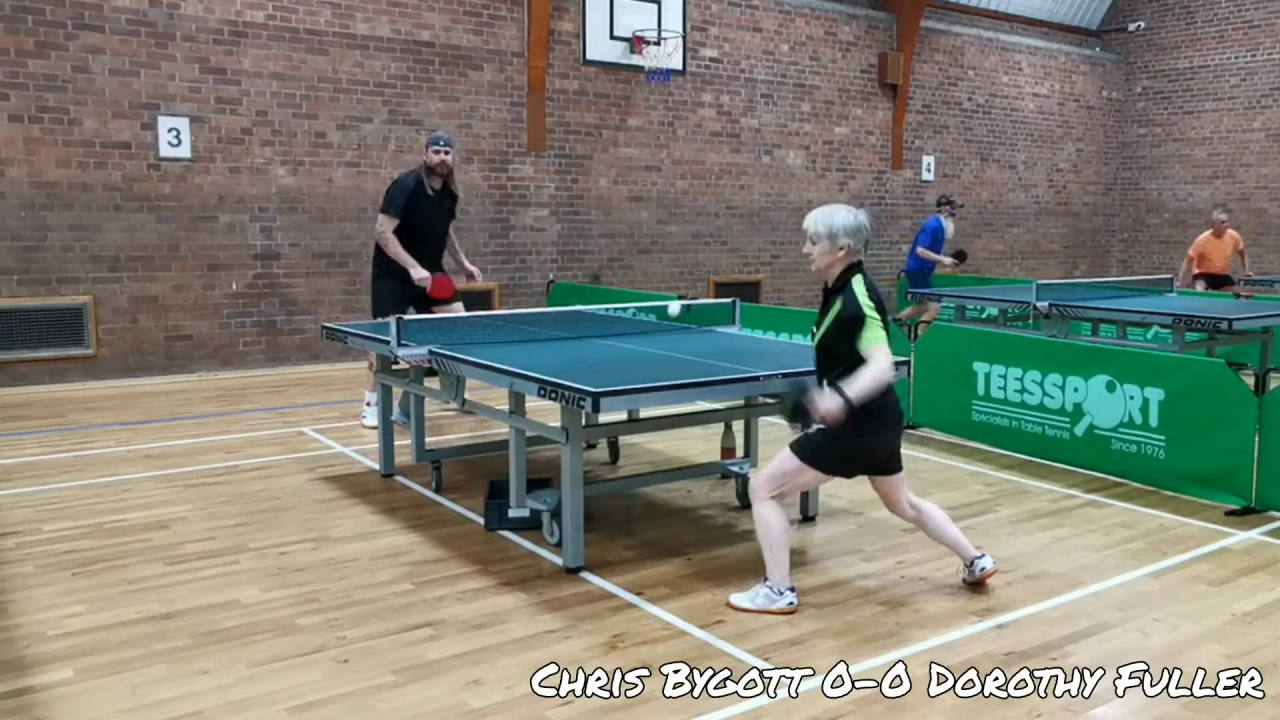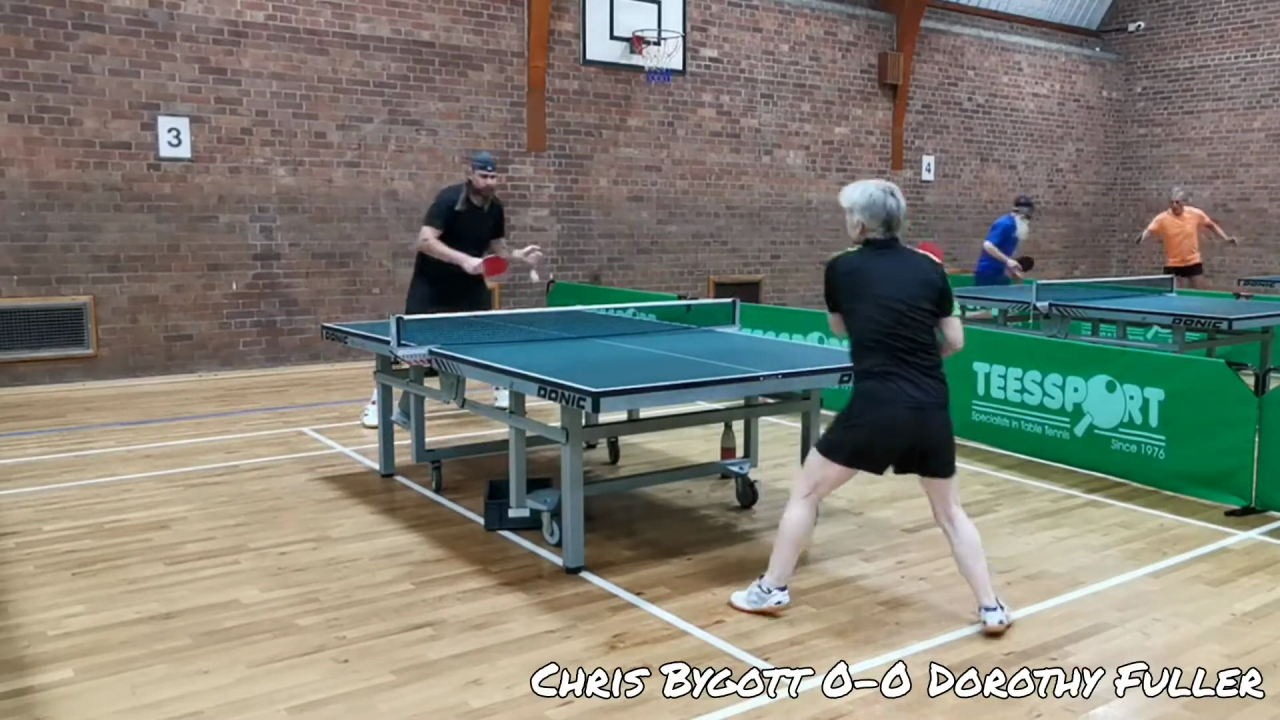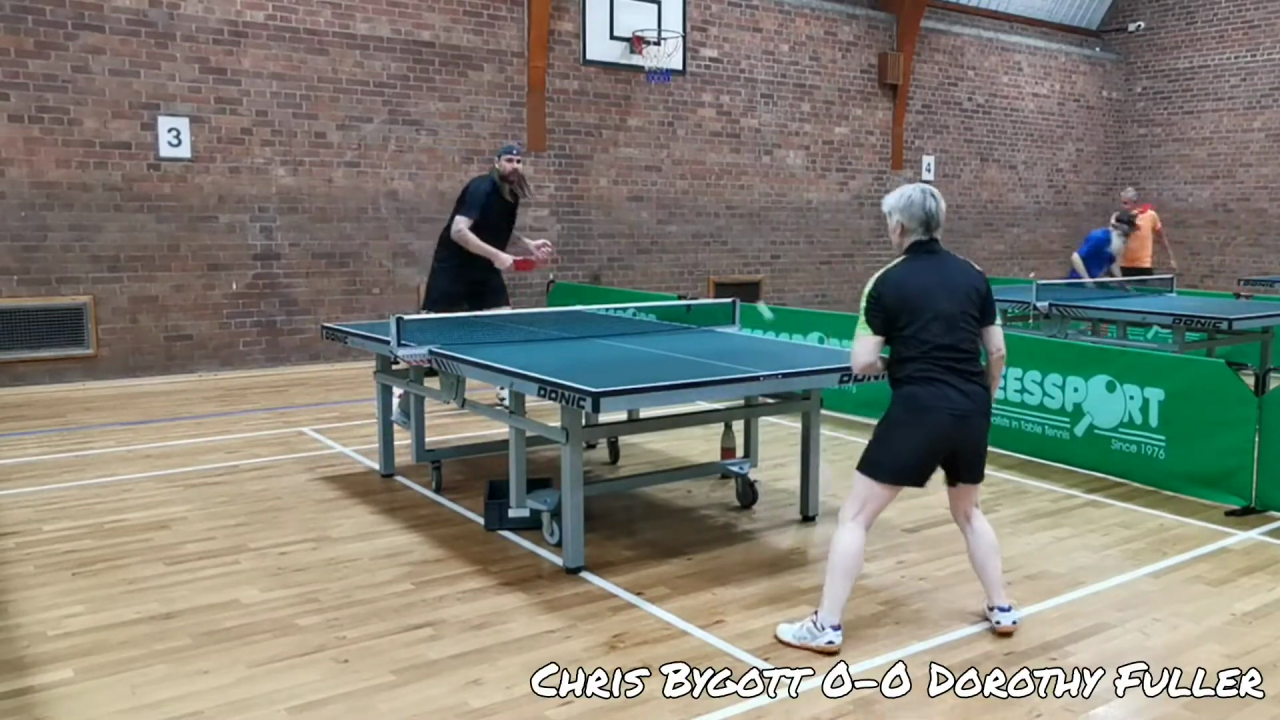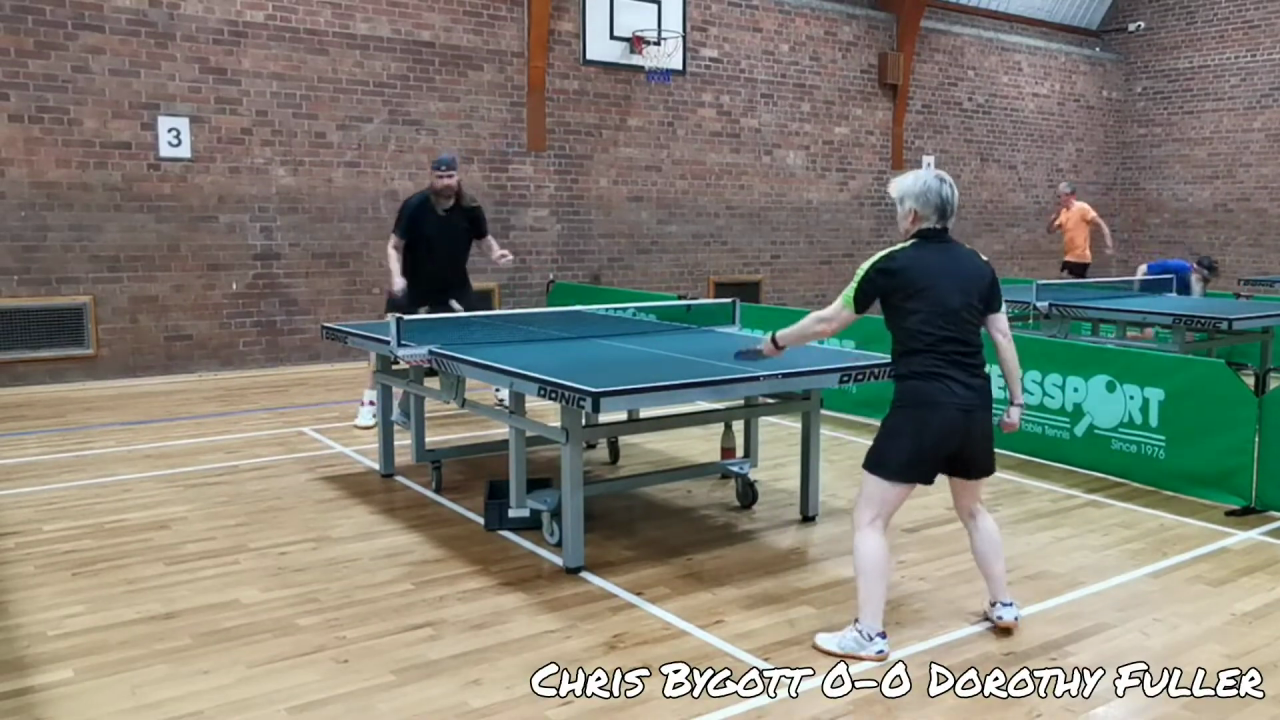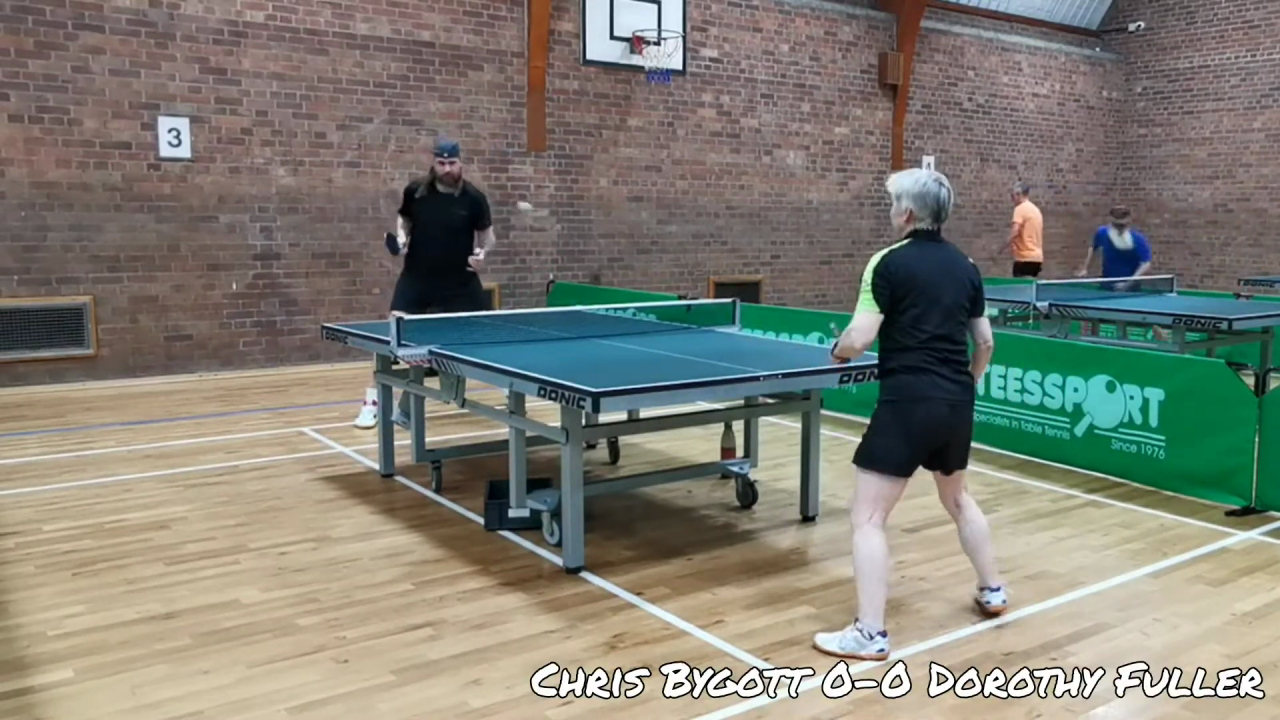
dt=0.5s
person 1, frame 1
left shoulder: (856, 296)
right shoulder: (840, 288)
left elbow: (883, 367)
left wrist: (843, 399)
right wrist: (840, 393)
left hip: (856, 424)
right hip: (882, 420)
left knee: (764, 487)
right knee: (901, 502)
left ankle: (778, 590)
right ankle: (975, 561)
person 1, frame 2
left shoulder: (841, 269)
right shoulder: (930, 269)
right elbow: (954, 342)
left hip: (875, 405)
right hip: (930, 406)
left knee: (804, 492)
right knee: (949, 510)
left ankle: (772, 589)
right ankle: (991, 608)
person 1, frame 3
left shoulder: (887, 282)
right shoulder: (973, 276)
left elbow: (862, 363)
right elbow: (997, 352)
left hip: (916, 412)
right hip: (970, 413)
left knee: (854, 517)
right knee: (968, 513)
left ankle: (825, 624)
right ankle: (1001, 608)
person 1, frame 4
left shoulder: (891, 264)
right shoulder: (979, 266)
left elbow: (828, 322)
right elbow: (1003, 337)
left wrist: (777, 341)
right wrist: (1016, 401)
left hip: (921, 407)
right hip: (974, 405)
left knee: (870, 521)
right knee: (972, 510)
left ankle: (869, 633)
right ankle: (1003, 605)
person 1, frame 5
left shoulder: (890, 262)
right shoulder: (965, 266)
left elbow: (857, 338)
right elbow: (984, 340)
left wrist: (838, 348)
left hip: (907, 401)
right hip: (956, 400)
left knee: (868, 516)
right knee: (956, 498)
left ankle: (871, 632)
right ankle: (991, 588)
person 2, frame 1
left shoulder: (450, 193)
right shoulder: (406, 187)
right elbow: (383, 233)
left wrist: (462, 261)
right wrist: (412, 266)
left hip: (430, 272)
right hip: (393, 275)
right ankle: (372, 403)
person 2, frame 2
left shoulder: (495, 208)
right shoulder: (448, 199)
left elbow: (496, 244)
right elbow: (425, 240)
left wrist: (518, 255)
right wrist: (463, 259)
left hip: (470, 281)
right hip: (432, 279)
left ankle: (501, 392)
right ankle: (377, 402)
person 2, frame 3
left shoulder: (514, 197)
right shoulder: (481, 189)
right elbow: (457, 231)
left wrist: (529, 245)
right wrist: (497, 256)
left hip: (486, 273)
right hip: (452, 269)
left ankle: (505, 391)
right ankle: (400, 394)
person 2, frame 4
left shoulder: (470, 209)
right shoulder: (414, 205)
left elbow: (485, 240)
right elbow: (394, 246)
left wrist: (497, 254)
right wrist: (396, 276)
left hip: (454, 285)
right hip: (413, 283)
left ankle: (502, 390)
right ankle: (369, 402)
person 2, frame 5
left shoulder: (474, 198)
right shoulder: (415, 191)
left elbow: (486, 235)
right elbow: (403, 219)
left wrist: (483, 253)
right wrist: (401, 234)
left hip: (461, 281)
right hip: (418, 277)
right ankle: (372, 402)
